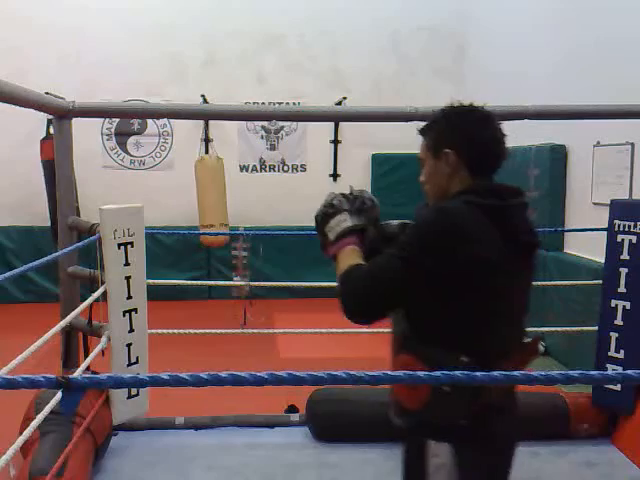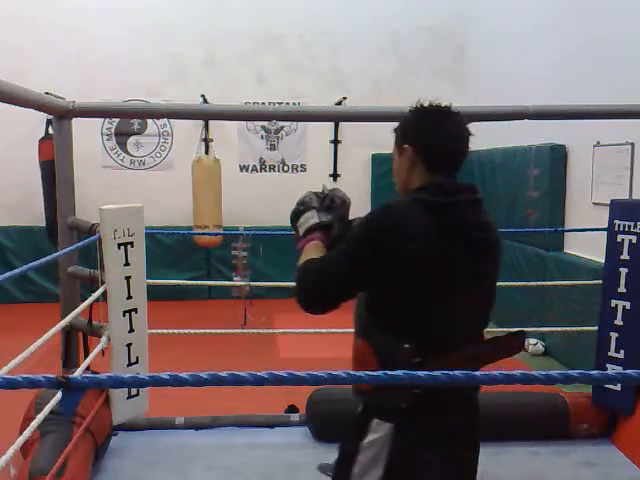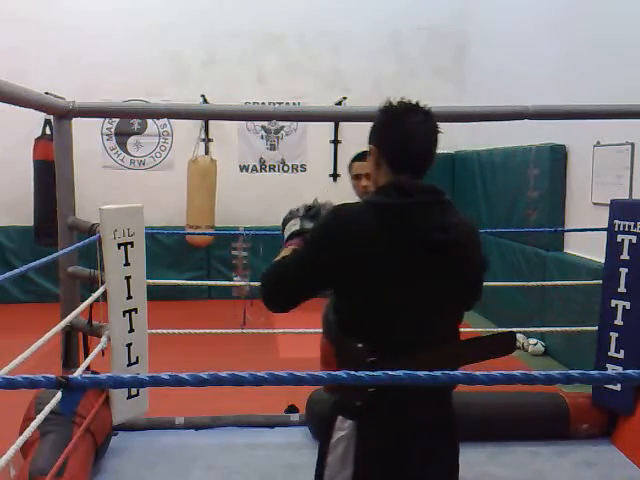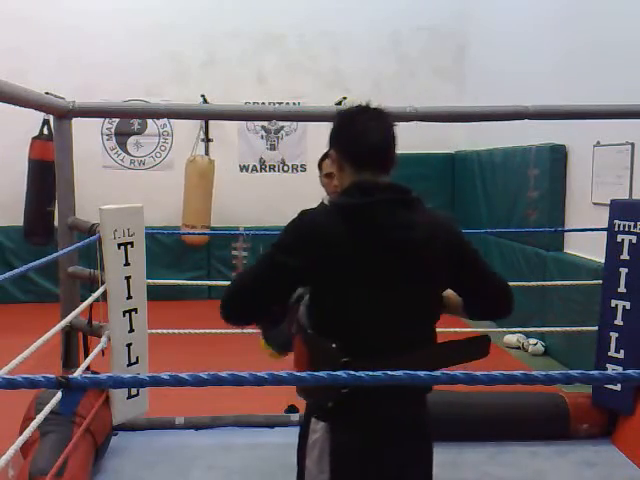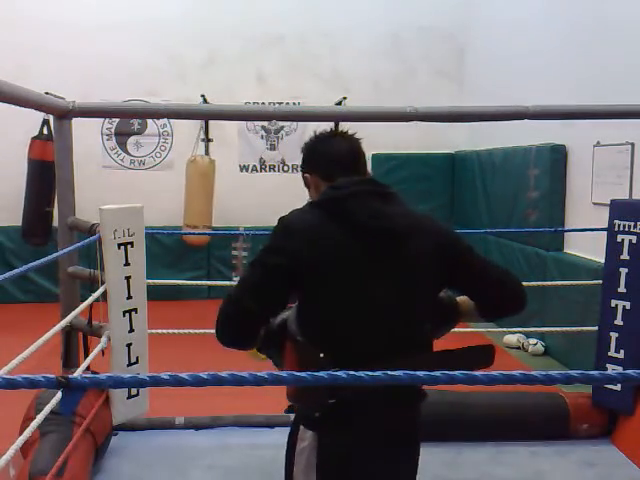
dt=0.3s
person 1, frame 1
left shoulder: (447, 224)
right shoulder: (506, 225)
left elbow: (363, 301)
left wrist: (345, 239)
right wrist: (374, 235)
left hip: (451, 424)
right hip: (488, 415)
person 1, frame 2
left shoulder: (394, 221)
right shoulder: (482, 228)
left elbow: (315, 294)
left wrist: (312, 234)
right wrist: (347, 236)
left hip: (401, 413)
right hip: (459, 408)
person 1, frame 3
left shoulder: (350, 224)
right shoulder: (461, 231)
left elbow: (276, 293)
left wrist: (296, 238)
left hip: (369, 413)
right hip: (435, 408)
person 1, frame 4
left shoulder: (316, 227)
right shoulder: (439, 230)
left elbow: (237, 307)
right elbow: (497, 301)
left wrist: (280, 312)
left hip: (344, 415)
right hip: (410, 410)
person 1, frame 5
left shoulder: (301, 229)
right shoulder: (427, 231)
left elbow: (233, 327)
right elbow: (508, 296)
right wrist: (451, 308)
left hip: (333, 422)
right hip: (401, 416)
